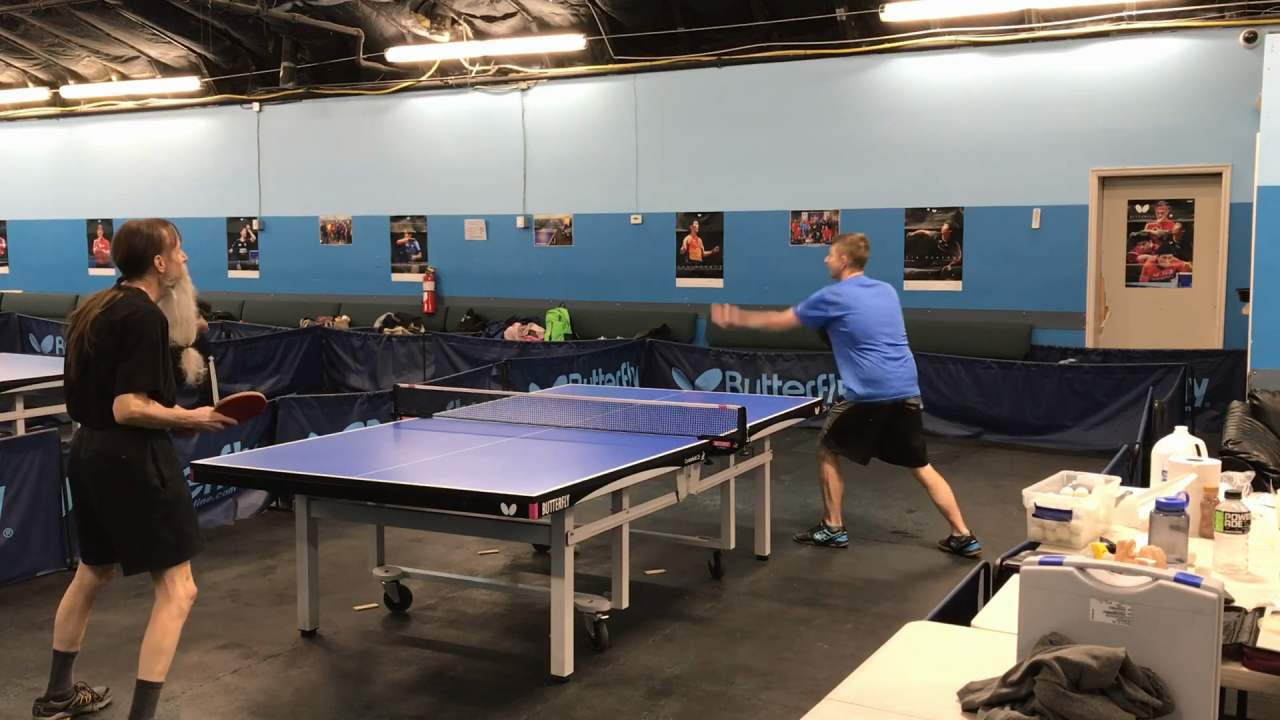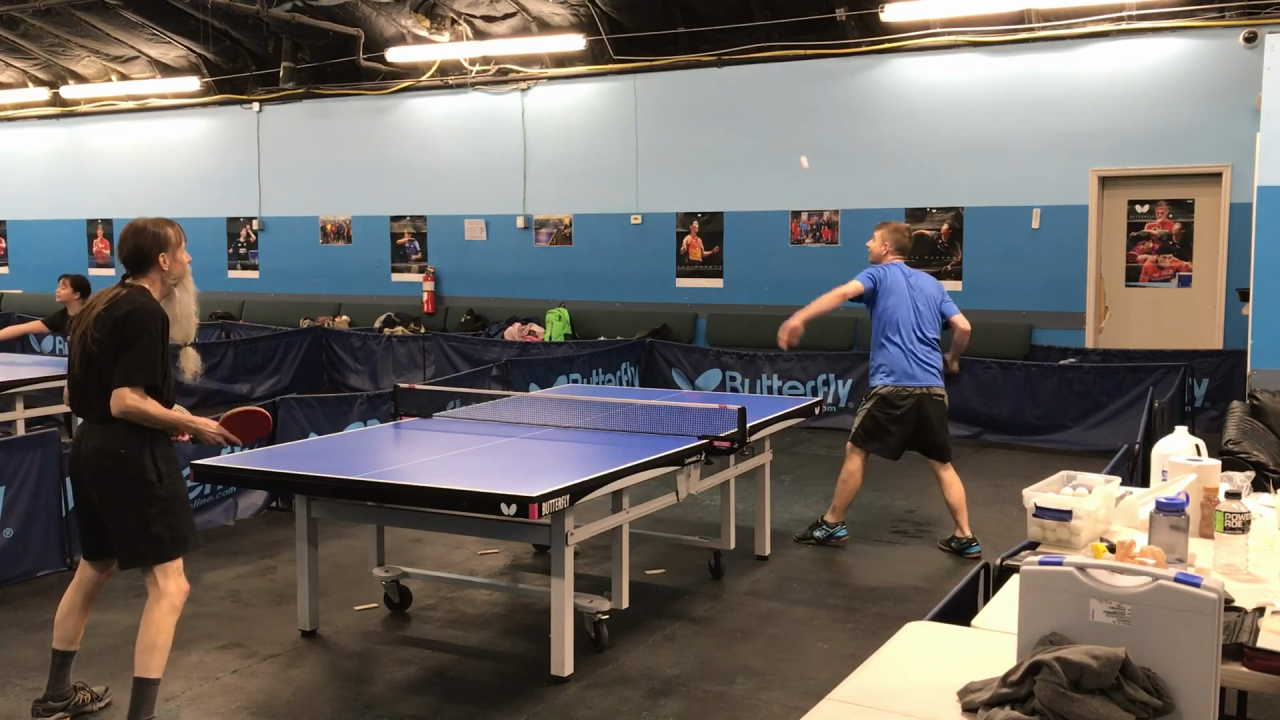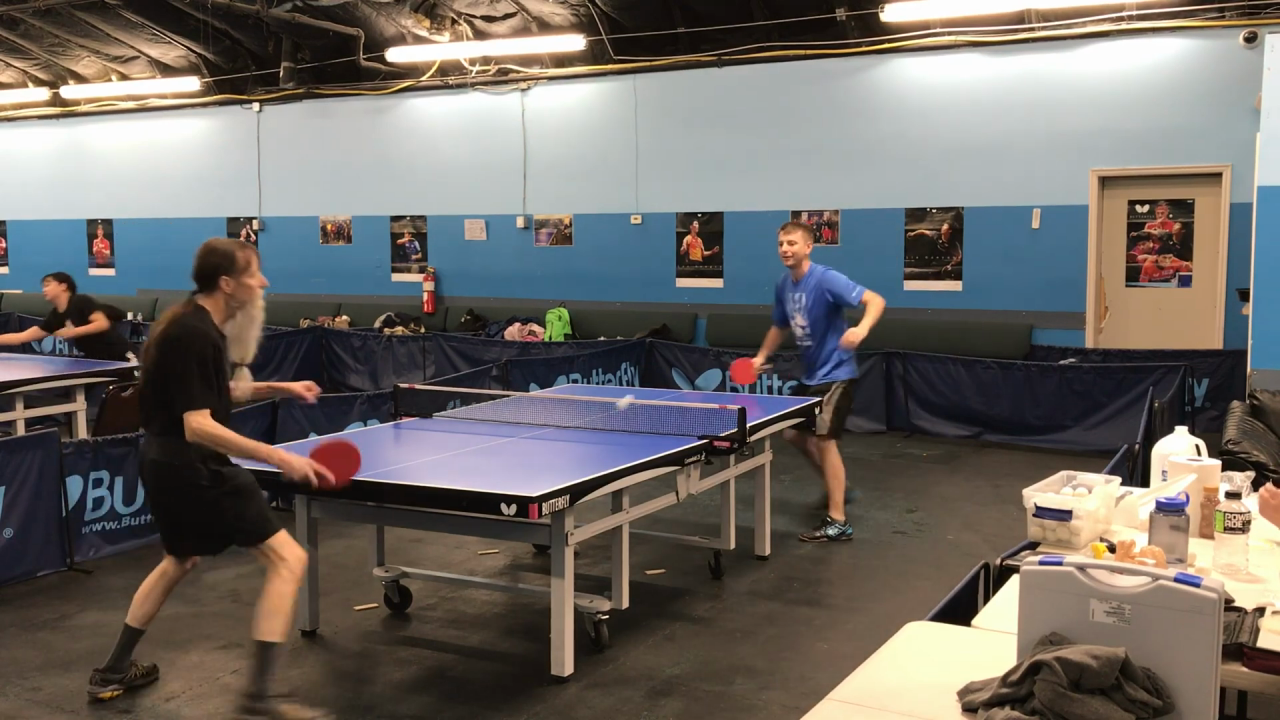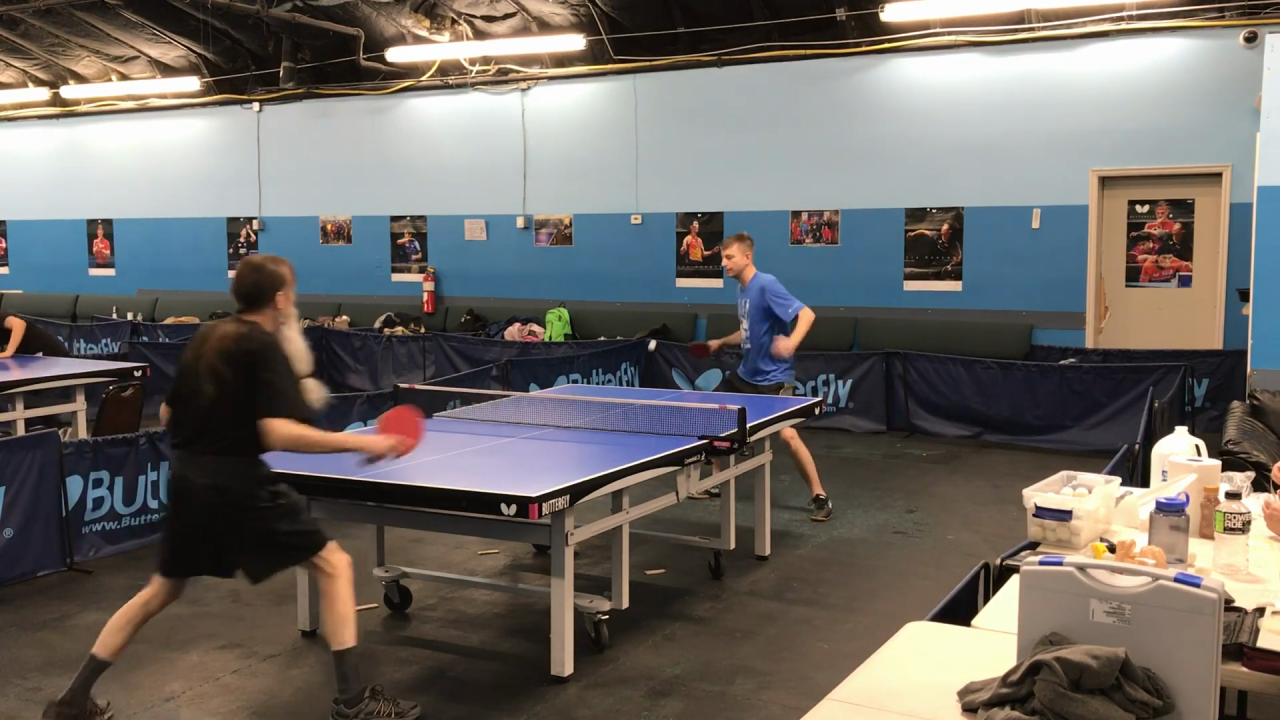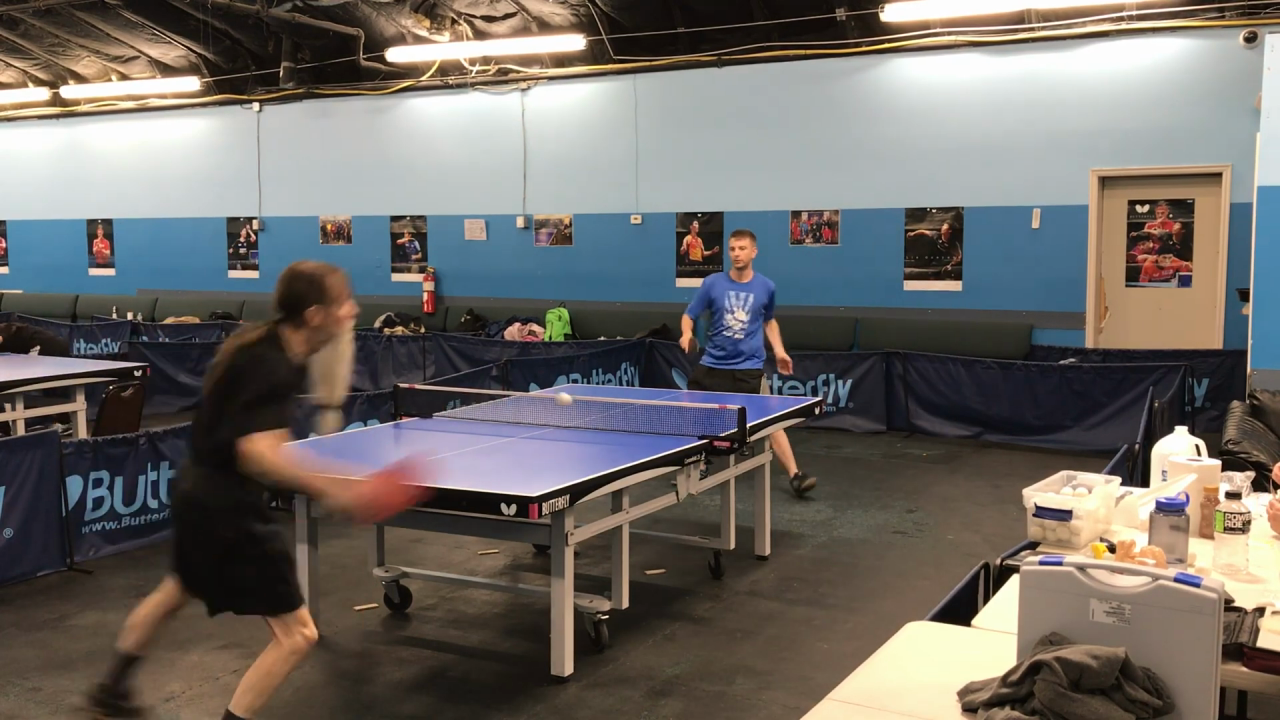
dt=0.7s
person 1, frame 1
left shoulder: (95, 309)
right shoulder: (143, 317)
right elbow: (129, 409)
left wrist: (168, 411)
right wrist: (190, 419)
left hip: (90, 452)
right hip: (132, 459)
left knee: (94, 572)
right knee: (177, 590)
person 1, frame 2
left shoulder: (103, 305)
right shoulder: (145, 313)
right elbow: (126, 403)
left wrist: (167, 417)
right wrist: (192, 424)
left hip: (93, 447)
right hip: (131, 455)
left knee: (94, 569)
right knee: (168, 587)
person 1, frame 3
left shoulder: (201, 324)
right shoulder: (195, 336)
right elbow: (198, 427)
left wrist: (280, 388)
right wrist: (278, 458)
left hip: (165, 462)
right hip: (193, 466)
left knee: (179, 561)
right knee: (287, 558)
left ankle: (114, 670)
person 1, frame 4
left shoulder: (206, 339)
right shoulder: (264, 350)
left elbow: (168, 415)
right elbow: (280, 433)
right wrist: (364, 442)
left hip: (187, 479)
right hip: (237, 483)
left knee: (162, 589)
right knee: (334, 566)
person 1, frame 5
left shoulder: (257, 345)
right shoulder: (275, 366)
right elbow: (257, 451)
right wrist: (332, 487)
left hip: (202, 491)
right hip: (227, 504)
left knee: (179, 590)
right knee: (296, 634)
person 2, frame 1
left shoulder: (832, 297)
right shoulder: (888, 291)
left elbow: (780, 321)
left wrist: (738, 318)
left hip: (868, 395)
right hip: (908, 393)
left knee: (828, 452)
right knee: (921, 467)
left ankle: (833, 529)
right ankle: (963, 537)
person 2, frame 2
left shoulder: (880, 274)
right shoulder: (931, 284)
left elbow: (843, 293)
right elbow: (963, 326)
left wrist: (798, 318)
right wrist: (952, 358)
left hip: (893, 385)
right hip: (931, 386)
left knee: (856, 451)
right knee: (941, 464)
left ankle: (831, 524)
right ankle: (965, 537)
person 2, frame 3
left shoulder: (828, 279)
right shoulder: (783, 285)
left elbow: (876, 301)
right elbow: (779, 327)
left wrist: (862, 328)
right wrist: (761, 357)
left hip: (835, 375)
right hip: (812, 376)
left knee: (825, 442)
right knee: (794, 435)
left ankle: (837, 521)
right ankle: (836, 491)
person 2, frame 4
left shoulder: (766, 285)
right shoulder: (742, 290)
left elbow: (807, 315)
left wrist: (792, 342)
right wrist: (721, 342)
left hip: (773, 378)
right hip: (744, 375)
left knee: (787, 435)
left ankle: (820, 496)
right ankle: (716, 482)
person 2, frame 5
left shoulder: (766, 287)
right shoulder: (712, 283)
left elbow: (770, 321)
right elbow: (689, 315)
left wrist: (778, 350)
right wrist: (686, 335)
left hip: (748, 368)
right hip: (712, 365)
left ankle: (795, 475)
